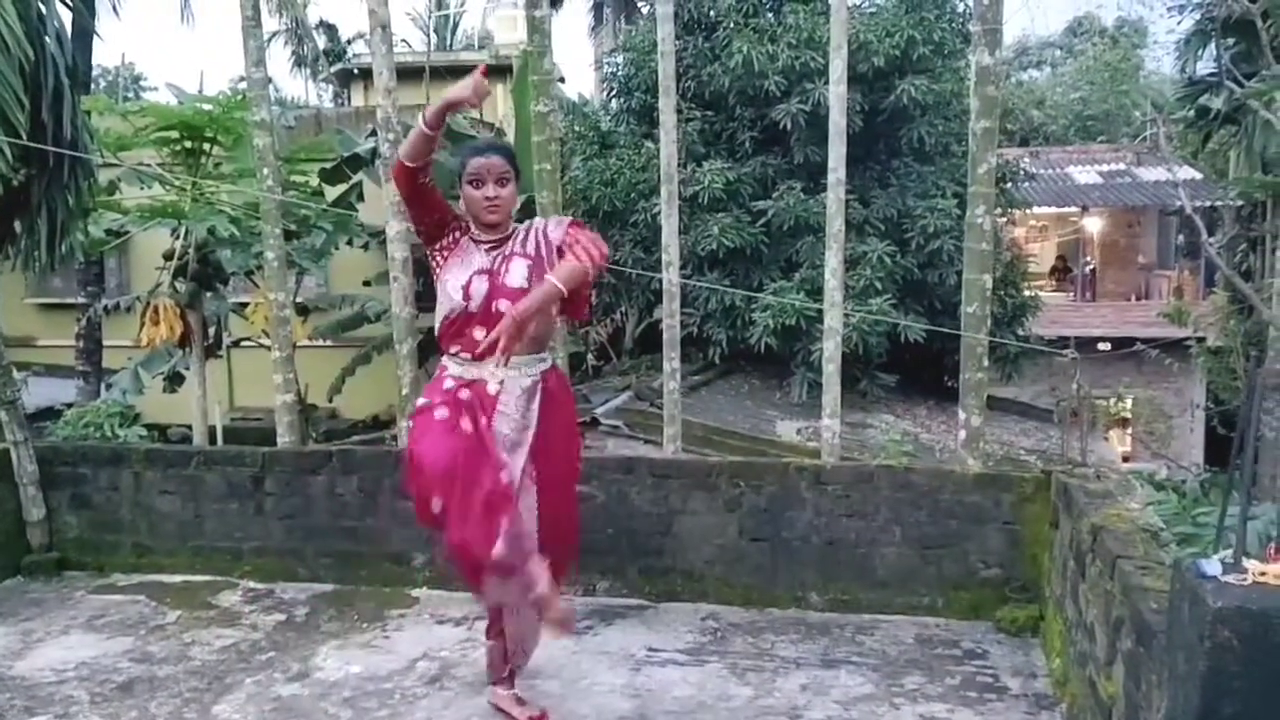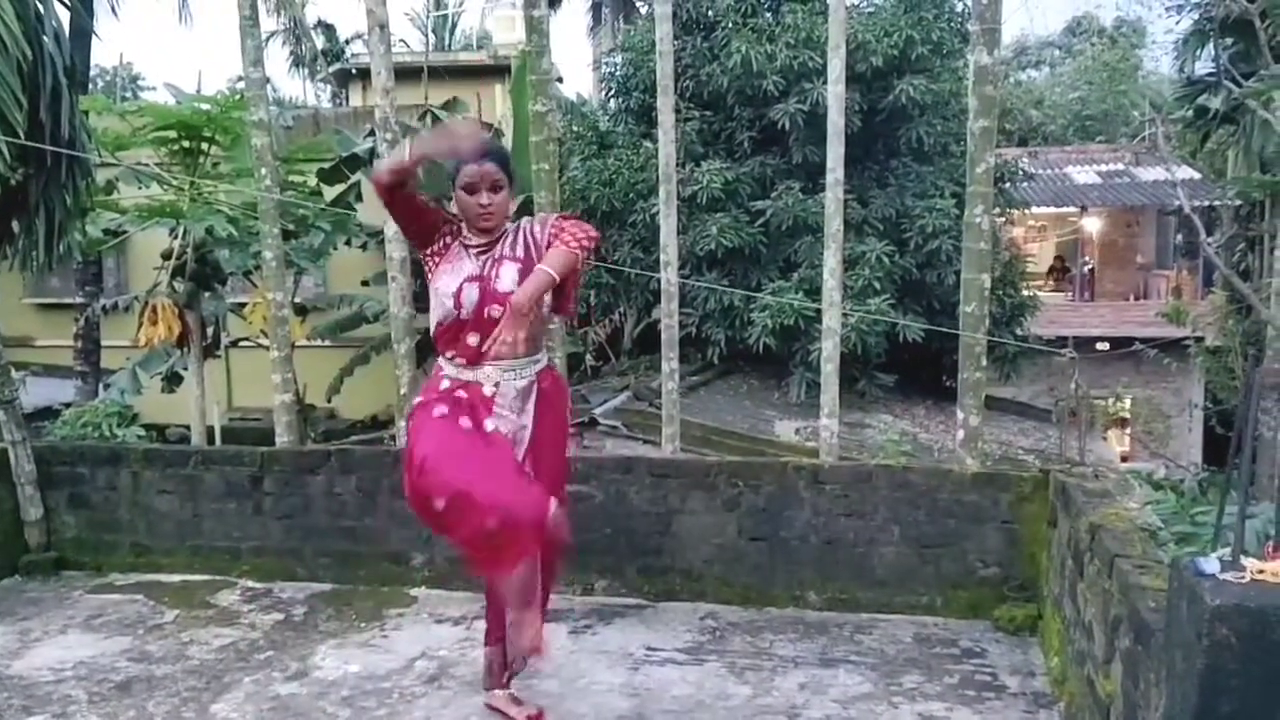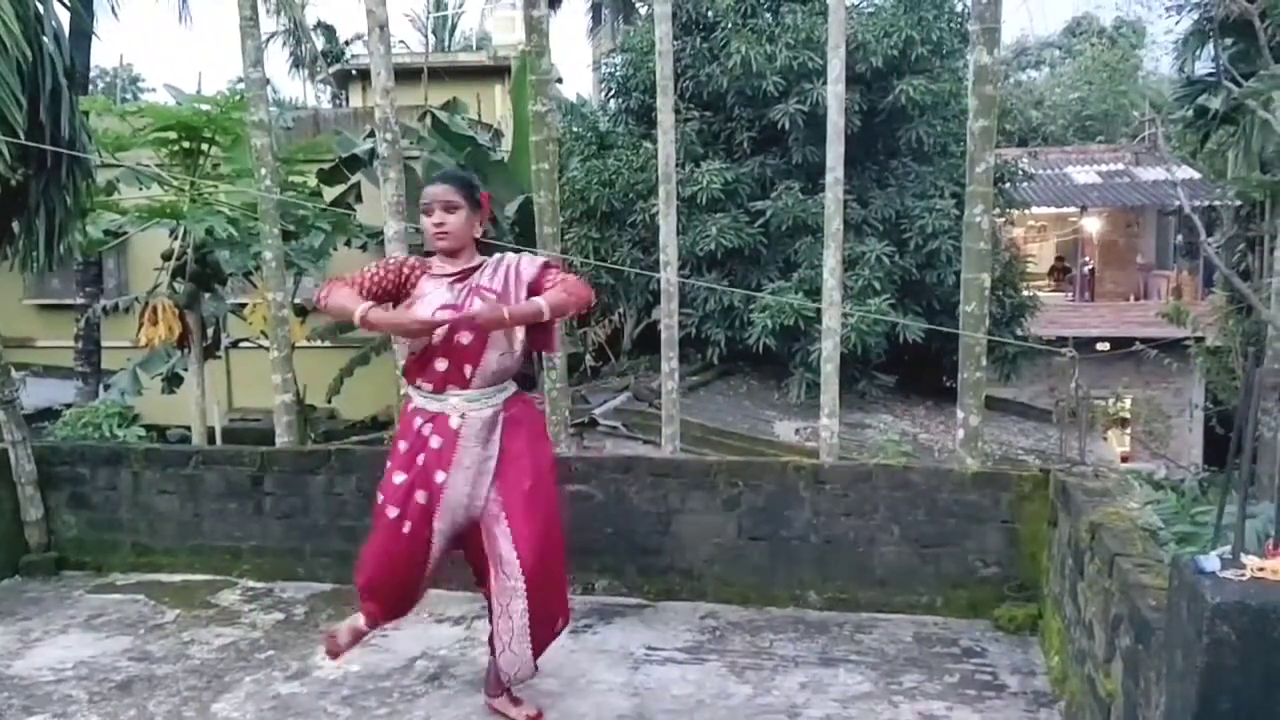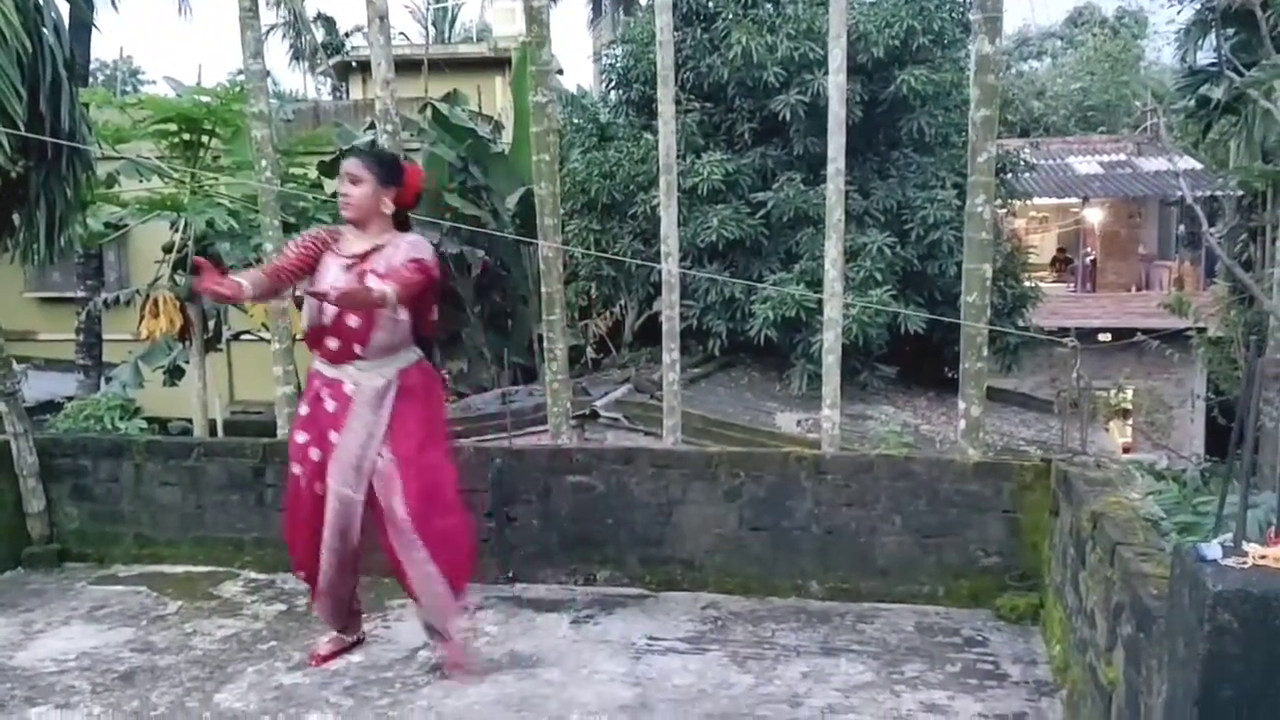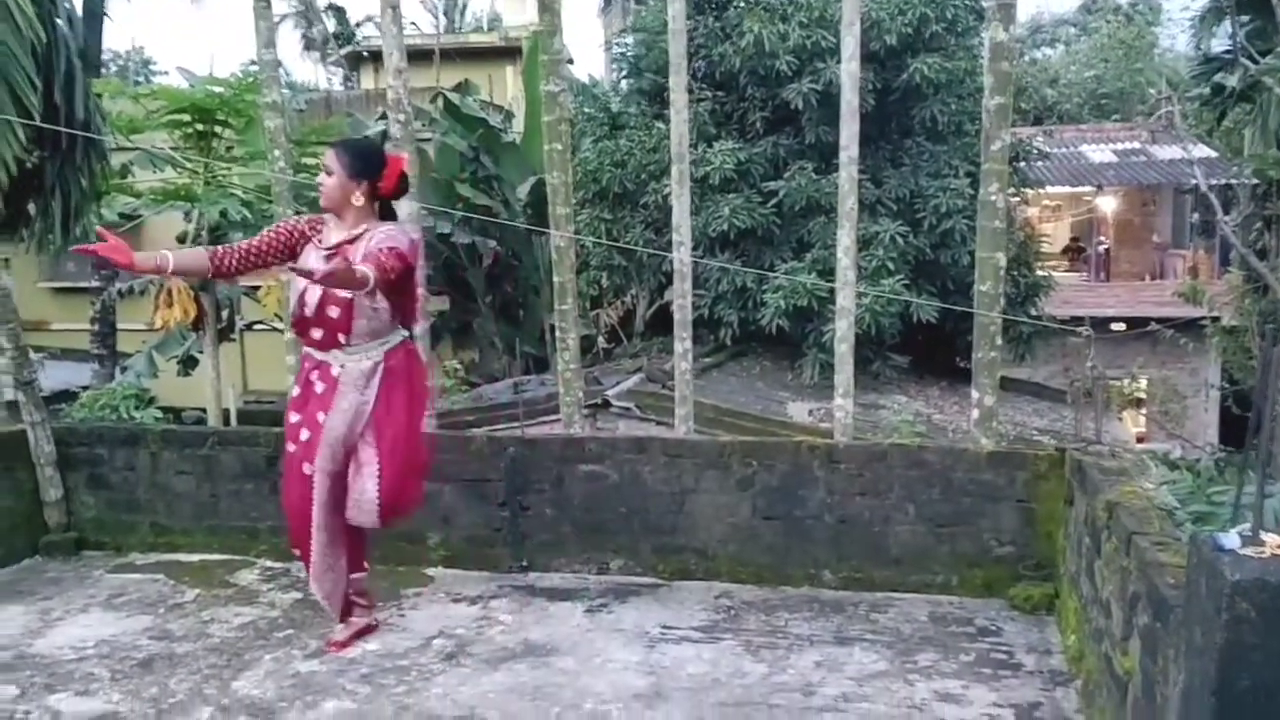
dt=0.4s
person 1, frame 1
left shoulder: (545, 236)
right shoulder: (447, 238)
left elbow: (592, 252)
right elbow: (407, 173)
left wrist: (529, 310)
right wrist: (444, 106)
left hip: (533, 399)
right hip: (458, 390)
left knee: (515, 530)
right knee: (442, 459)
right ankle: (535, 570)
person 1, frame 2
left shoulder: (534, 237)
right shoulder: (438, 239)
left elbow: (580, 237)
right elbow: (387, 183)
left wrist: (525, 300)
right wrist: (434, 144)
left hip: (526, 404)
right hip: (455, 398)
left knee: (525, 524)
right knee: (453, 479)
right ankle: (516, 608)
person 1, frame 3
left shoulder: (514, 269)
right shoulder: (408, 272)
left elbow: (576, 294)
right elbow: (331, 293)
left wrist: (507, 315)
right wrist: (381, 318)
left hip: (501, 433)
right hip: (427, 431)
left knee: (520, 558)
right knee: (400, 548)
right ankle: (369, 616)
person 1, frame 4
left shoulder: (412, 250)
right shoulder: (324, 243)
left elbow: (400, 288)
right elbow: (275, 275)
left wrist: (362, 297)
right wrist: (232, 287)
left hip: (395, 397)
right hip: (327, 395)
left knee: (413, 511)
right knee: (319, 514)
left ankle: (444, 625)
right ankle: (341, 625)
person 1, frame 5
left shoulder: (390, 238)
right shoulder: (308, 230)
left elbow: (378, 271)
right elbow: (228, 259)
left wrist: (345, 276)
right wrist: (141, 260)
left hip: (380, 378)
right hip: (319, 379)
left knee: (374, 491)
right knee: (316, 491)
right ankle: (357, 608)
